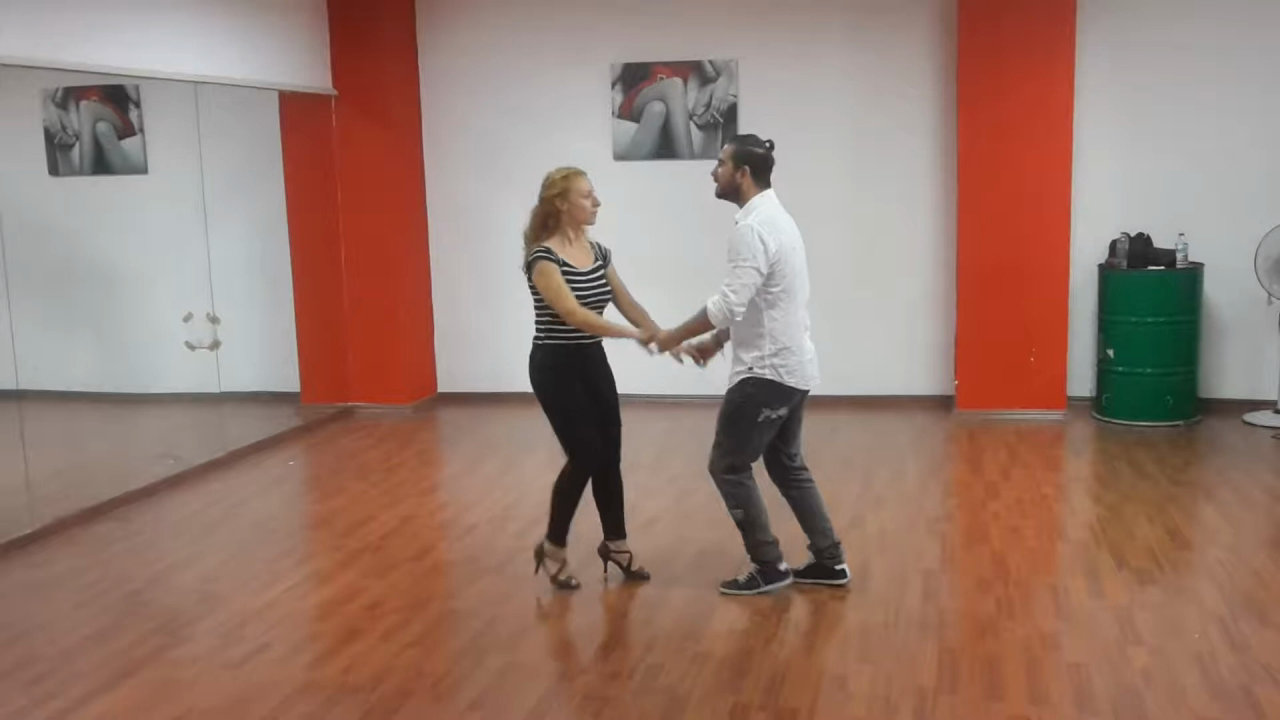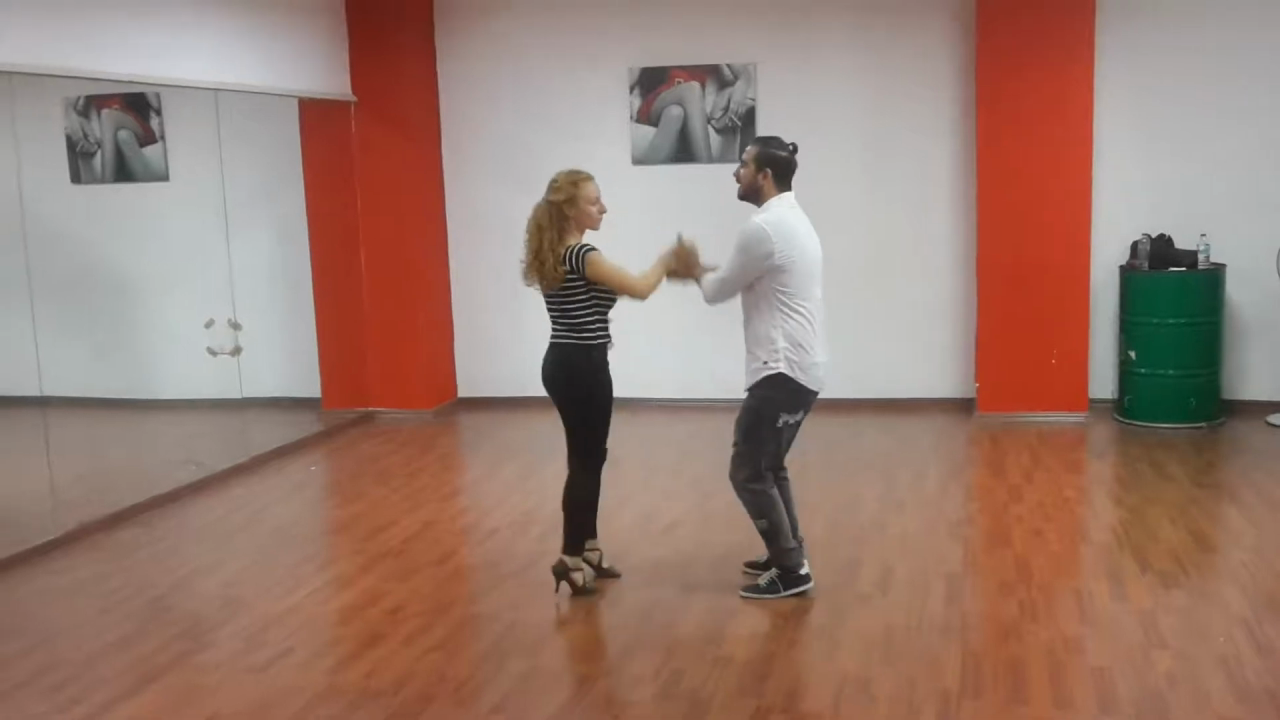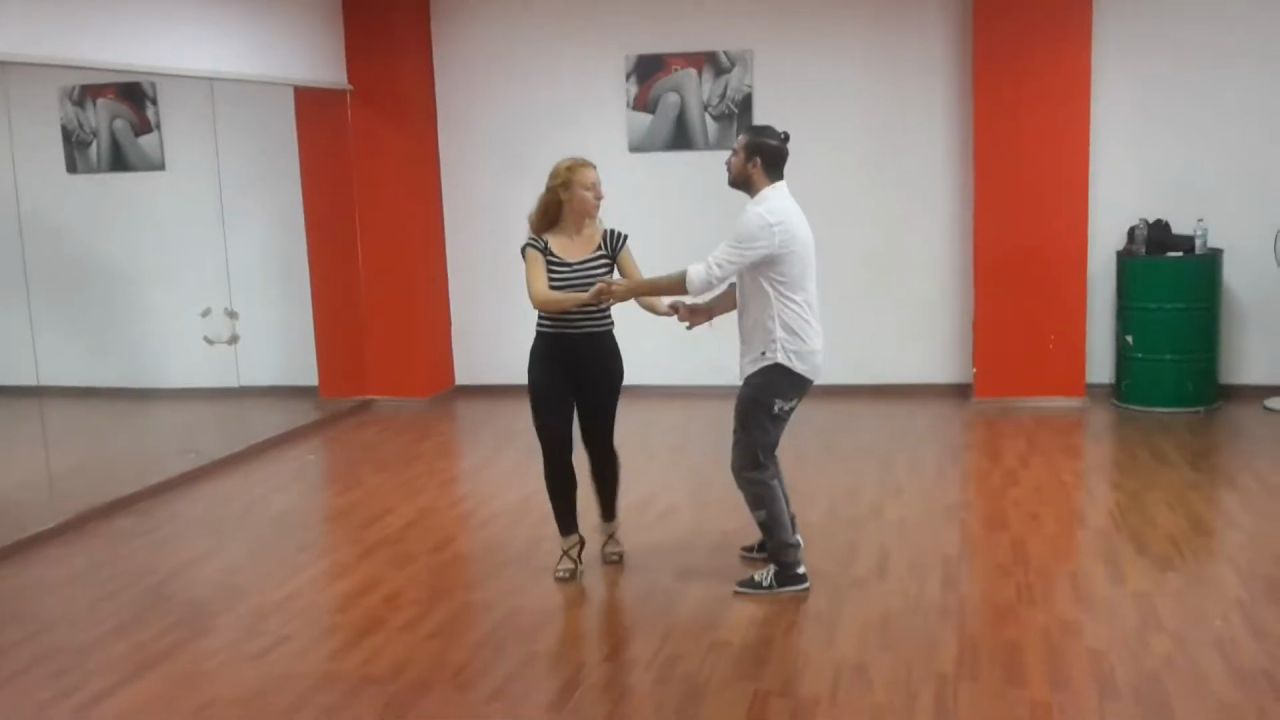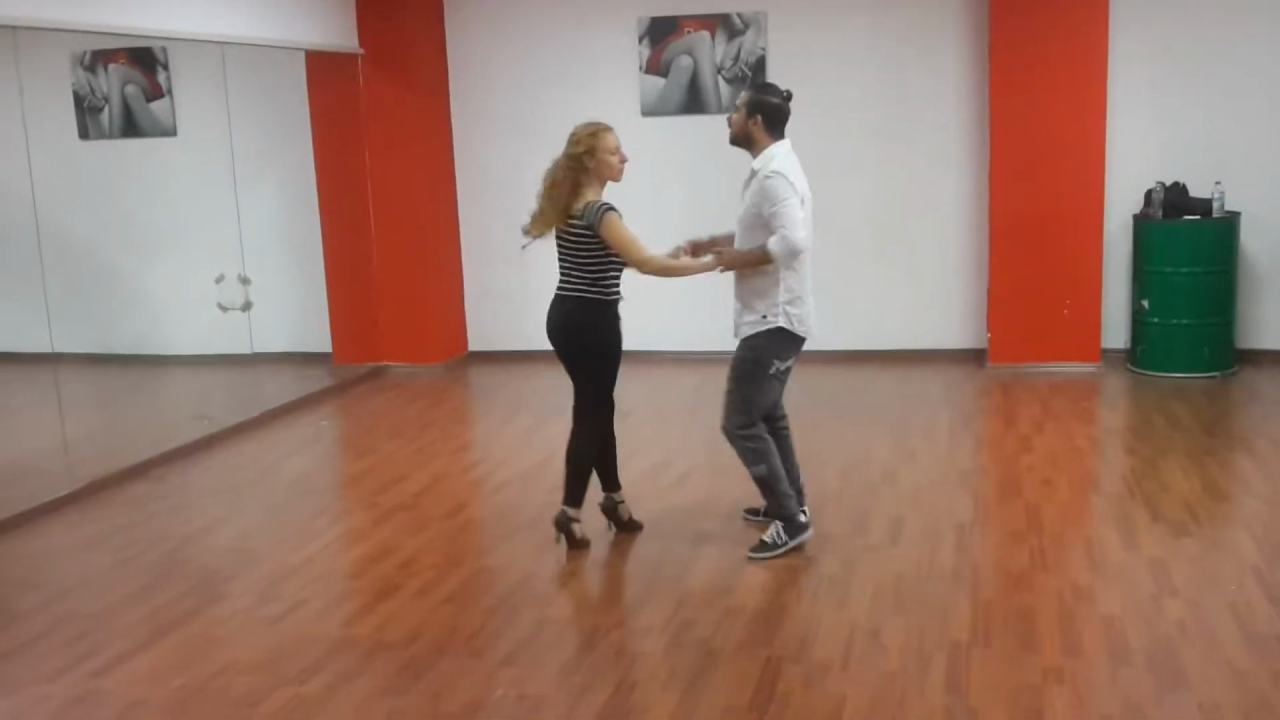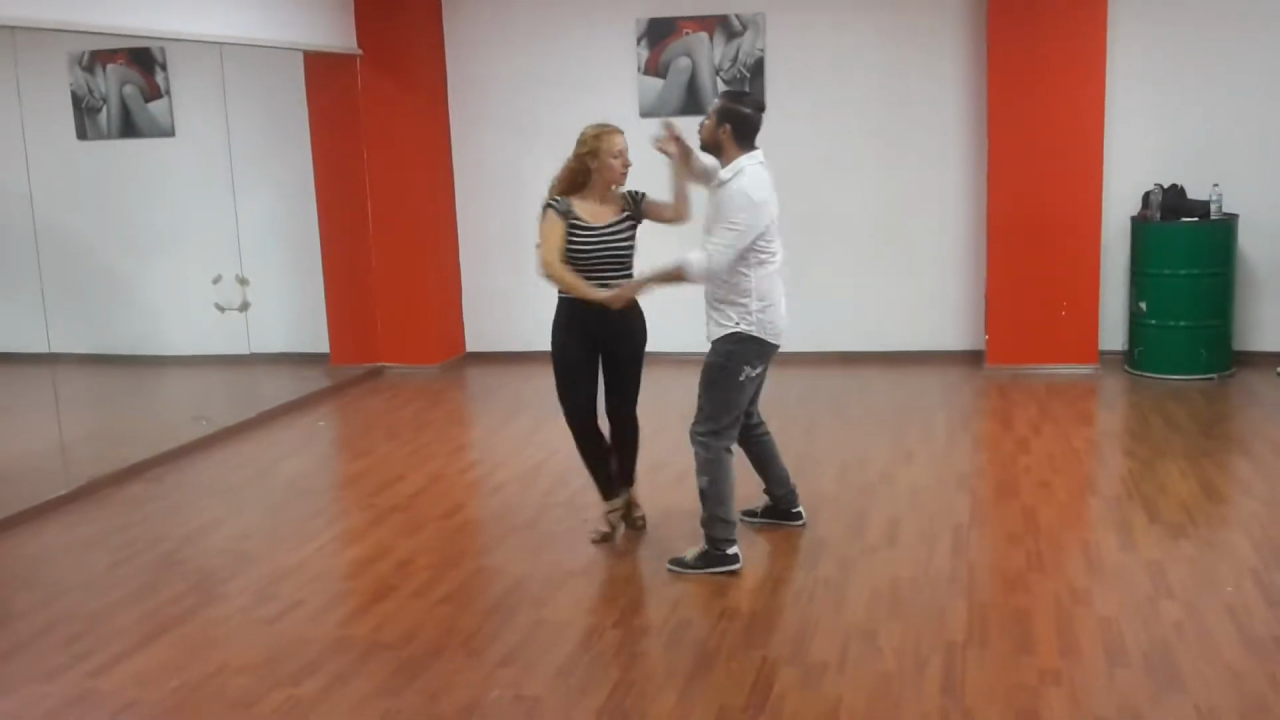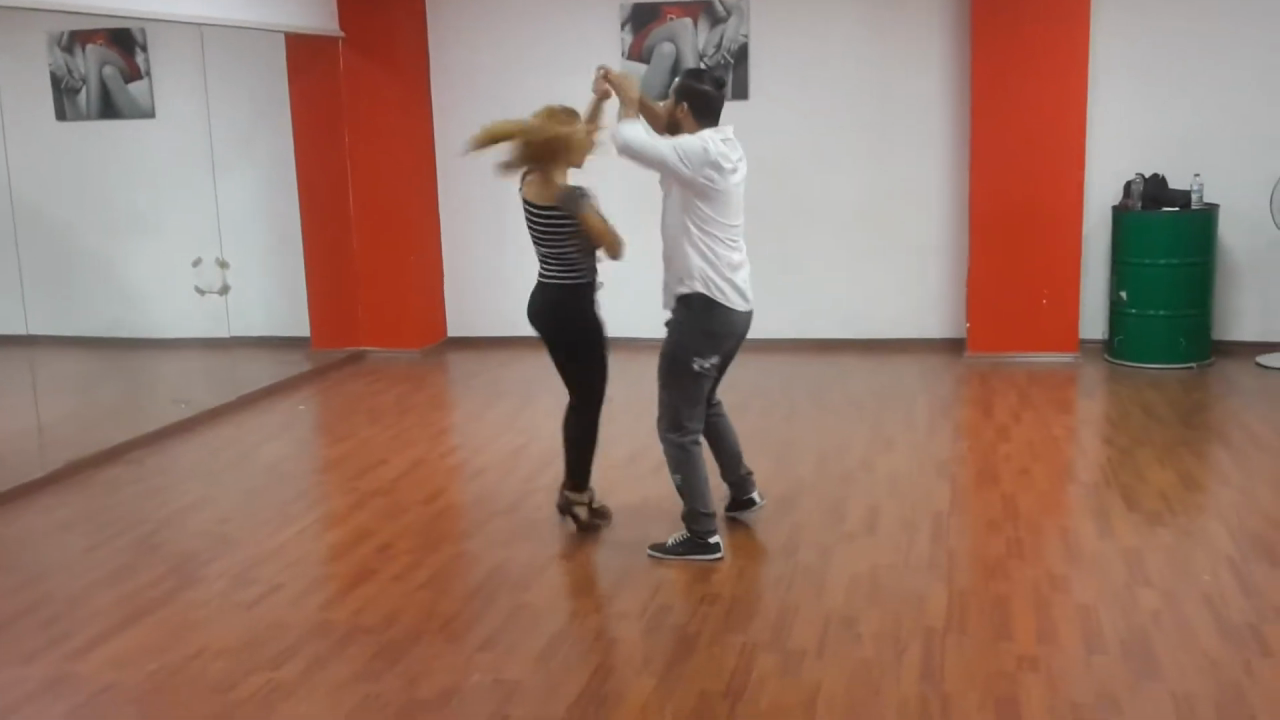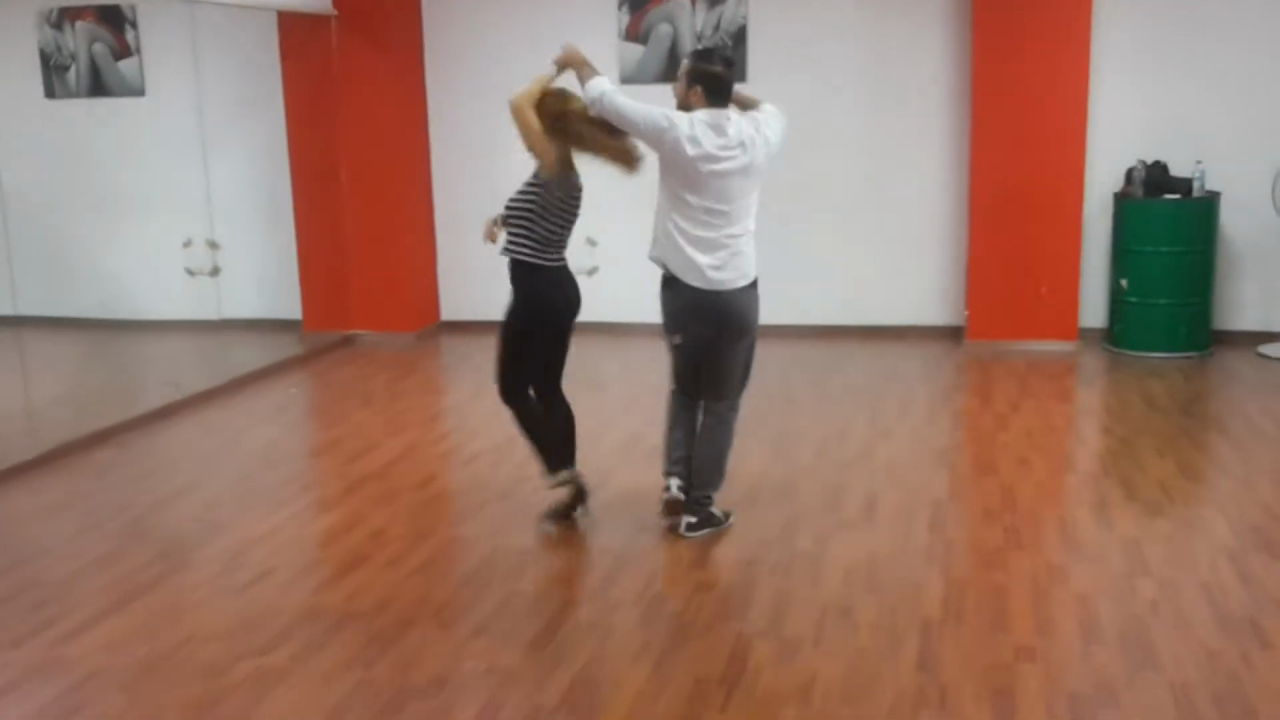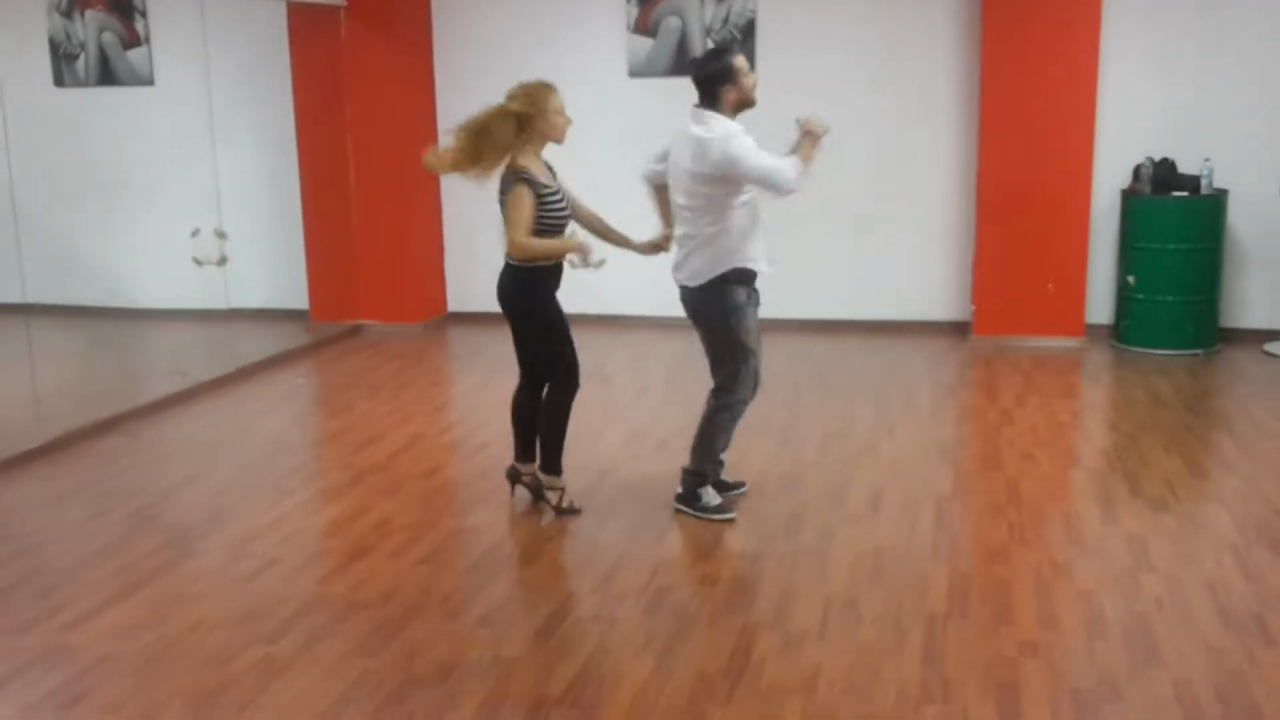
dt=0.4s
person 1, frame 1
left shoulder: (753, 227)
right shoulder: (774, 217)
left elbow: (730, 304)
left wrist: (675, 337)
right wrist: (716, 342)
left hip: (768, 372)
right hip: (791, 367)
left knee: (729, 466)
right knee: (787, 466)
left ankle: (769, 566)
right ankle: (830, 561)
person 1, frame 2
left shoulder: (764, 228)
right shoulder: (792, 219)
left elbow: (717, 291)
left wrist: (692, 267)
right wrist: (698, 268)
left hip: (782, 371)
right hip: (799, 367)
left knee: (749, 473)
right knee: (768, 466)
left ankle: (790, 571)
right ankle: (786, 555)
person 1, frame 3
left shoulder: (764, 217)
right shoulder: (777, 209)
left elbow: (707, 274)
left wrist: (636, 287)
right wrist: (706, 311)
left hip: (781, 360)
right hip: (789, 355)
left knee: (751, 464)
right knee: (760, 454)
left ankle: (788, 568)
right ankle: (782, 536)
person 1, frame 4
left shoulder: (774, 174)
right shoulder: (773, 168)
left elbow: (792, 241)
left wrist: (736, 260)
right wrist: (713, 243)
left hip: (773, 321)
right hip: (771, 316)
left knee: (741, 423)
right knee: (767, 416)
left ankle: (791, 521)
right ankle: (789, 502)
person 1, frame 5
left shoulder: (746, 188)
right shoulder: (738, 170)
left elbow: (709, 263)
right elbow: (709, 175)
left wrist: (645, 280)
right wrist: (681, 151)
left hip: (746, 328)
right hip: (747, 324)
left knee: (711, 433)
right knee: (742, 420)
left ankle: (721, 546)
right ankle: (785, 503)
person 1, frame 6
left shoulder: (700, 154)
right shoulder: (720, 142)
left elbow: (630, 139)
right elbow: (666, 128)
left wrist: (627, 93)
right wrist: (633, 95)
left hip: (703, 309)
right hip: (733, 305)
left knee: (678, 425)
right knee: (704, 403)
left ankle: (703, 535)
right ankle: (742, 490)
person 1, frame 7
left shoulder: (676, 130)
right shoulder: (759, 134)
left elbow: (604, 99)
right elbow: (768, 109)
left wrist: (578, 62)
right wrist: (730, 92)
left hip: (684, 289)
right hip: (738, 292)
left knee: (686, 391)
right knee: (723, 403)
left ankle: (676, 481)
right ankle: (700, 505)
person 1, frame 8
left shoulder: (690, 132)
right shoulder: (724, 140)
left elbow: (656, 176)
right elbow: (784, 180)
left wrist: (670, 222)
right wrist: (809, 137)
left hip: (704, 281)
right hip: (722, 282)
left knee: (736, 383)
right knee: (735, 390)
left ankle: (708, 472)
right ankle: (693, 486)
person 2, frame 1
left shoulder: (597, 252)
right shoulder: (543, 256)
left elbow: (626, 303)
right elbow: (574, 315)
right wrist: (634, 334)
left hip: (590, 362)
right hip: (554, 365)
left knee: (608, 455)
right knee: (583, 457)
left ankle: (615, 544)
right ankle: (552, 548)
person 2, frame 2
left shoulder: (562, 253)
right shoulder: (580, 254)
left elbow: (611, 289)
right elbow: (640, 288)
left wrist: (661, 266)
right wrist: (665, 259)
left hip: (570, 364)
right hip: (579, 367)
left knee: (591, 458)
right knee: (585, 462)
left ankle: (585, 549)
right ankle: (570, 559)
person 2, frame 3
left shoulder: (612, 239)
right shoulder: (538, 244)
right elbow: (541, 298)
left wrist: (668, 308)
right wrist: (585, 297)
left hip: (599, 352)
right hip: (551, 356)
left knee: (600, 445)
right knee: (556, 450)
left ankle: (609, 527)
right ankle: (569, 540)
person 2, frame 4
left shoulder: (574, 207)
right shoulder: (598, 211)
right elbow: (643, 263)
left wrist: (669, 256)
right wrist: (702, 265)
left hip: (568, 317)
right hip: (591, 322)
left knee: (597, 410)
right knee: (592, 415)
left ankle: (613, 499)
right ankle: (570, 511)
person 2, frame 5
left shoulder: (630, 203)
right shoulder: (560, 207)
left elbow: (678, 214)
right elbow: (551, 266)
left wrist: (678, 168)
right wrist: (598, 295)
left hip: (623, 321)
right hip: (575, 322)
left knee: (622, 413)
right knee: (580, 418)
left ankle: (624, 493)
right ankle: (613, 499)
person 2, frame 6
left shoulder: (532, 182)
right shoulder: (573, 198)
left elbow: (574, 142)
right elbow: (615, 250)
left wrist: (597, 103)
left hip: (550, 303)
right hip: (573, 309)
left knee: (586, 397)
right knee: (588, 398)
left ankle: (577, 490)
right ankle: (576, 495)
person 2, frame 7
left shoulder: (555, 170)
right shoulder: (556, 172)
left elbow: (519, 104)
left wrist: (546, 79)
right wrist: (502, 222)
left hip: (540, 293)
right hip: (543, 290)
left knee: (513, 387)
right knee: (545, 389)
left ankle: (564, 475)
right ankle: (568, 476)
person 2, frame 8
left shoulder: (541, 170)
right shoulder: (521, 177)
left elbow: (580, 212)
right elbow: (518, 245)
left wrist: (635, 245)
right wrist: (571, 245)
left hip: (526, 288)
right hip: (531, 291)
left knee: (534, 378)
right knee: (563, 380)
left ankle: (525, 466)
right ankle: (549, 479)
